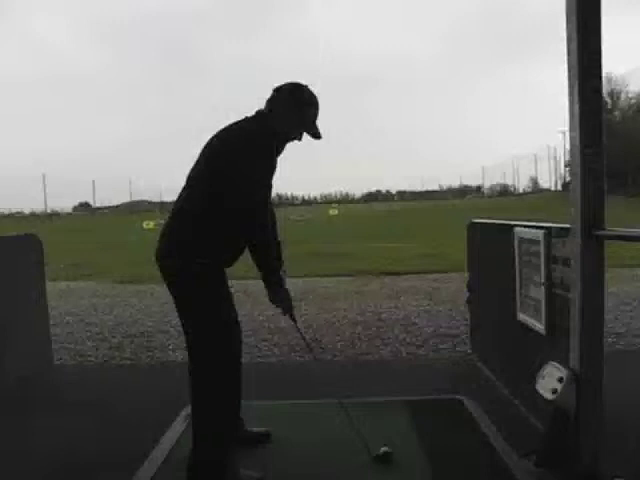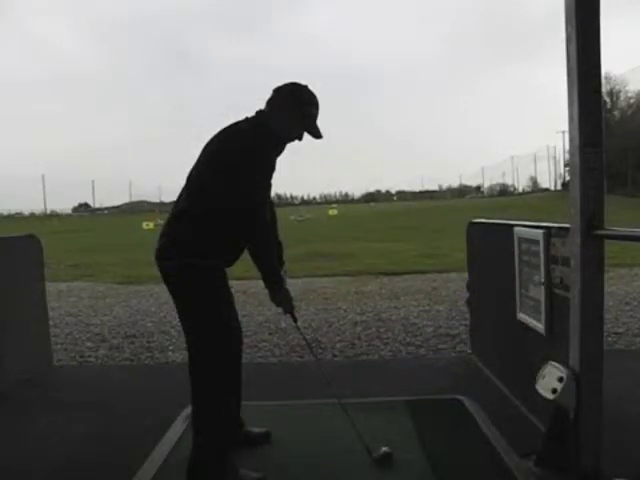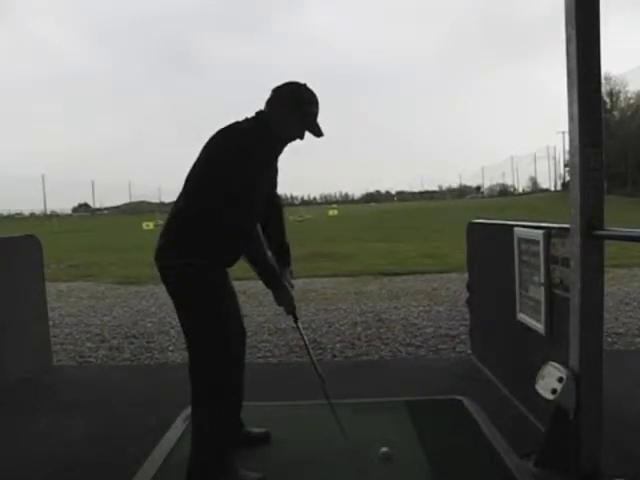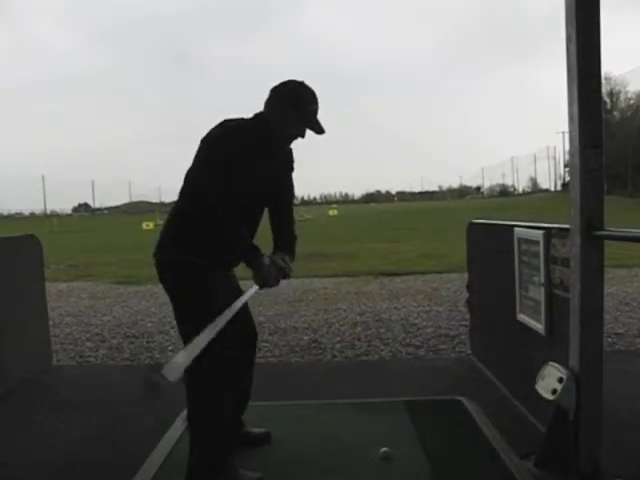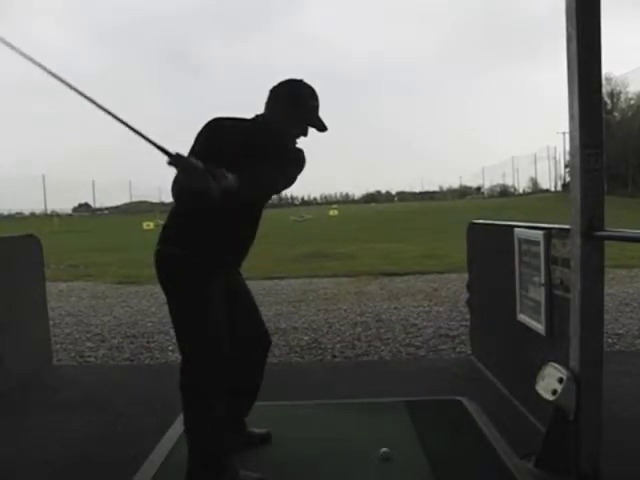
dt=1s
person 1, frame 1
left shoulder: (250, 141)
right shoulder: (247, 145)
left elbow: (257, 215)
right elbow: (254, 220)
left wrist: (275, 271)
right wrist: (274, 281)
left hip: (195, 256)
right hip: (191, 259)
left knee: (225, 343)
right knee: (214, 353)
left ankle: (228, 428)
person 1, frame 2
left shoulder: (251, 143)
right shoulder: (246, 145)
left elbow: (260, 213)
right elbow: (252, 222)
left wrist: (278, 267)
right wrist: (275, 282)
left hip: (197, 256)
right hip: (190, 260)
left knee: (226, 344)
right knee: (213, 355)
left ankle: (229, 428)
person 1, frame 3
left shoulder: (260, 146)
right shoulder: (239, 145)
left elbow: (269, 208)
right elbow: (242, 225)
left wrist: (284, 264)
right wrist: (274, 283)
left hip: (204, 258)
right hip: (189, 260)
left knee: (231, 342)
right knee: (214, 355)
left ankle: (228, 428)
person 1, frame 4
left shoulder: (278, 154)
right shoulder: (227, 139)
left elbow: (282, 207)
right elbow: (214, 210)
left wrist: (284, 253)
right wrist: (254, 258)
left hip: (214, 260)
right hip: (187, 259)
left knee: (241, 340)
right knee: (211, 355)
left ankle: (229, 428)
person 1, frame 5
left shoulder: (290, 157)
right shoulder: (221, 132)
left elbow: (265, 184)
right elbow: (182, 192)
left wrist: (228, 181)
right wrist: (193, 176)
left hip: (222, 263)
right hip: (185, 258)
left knee: (252, 342)
right knee: (207, 358)
left ankle: (230, 428)
